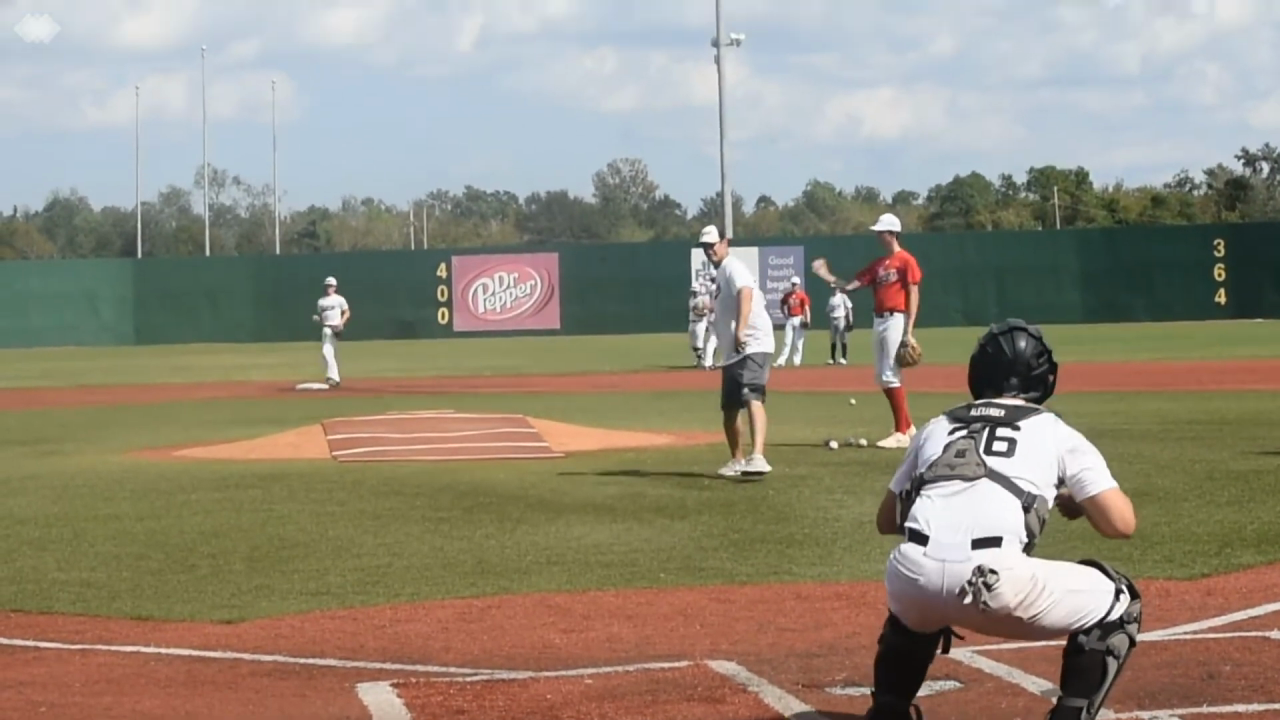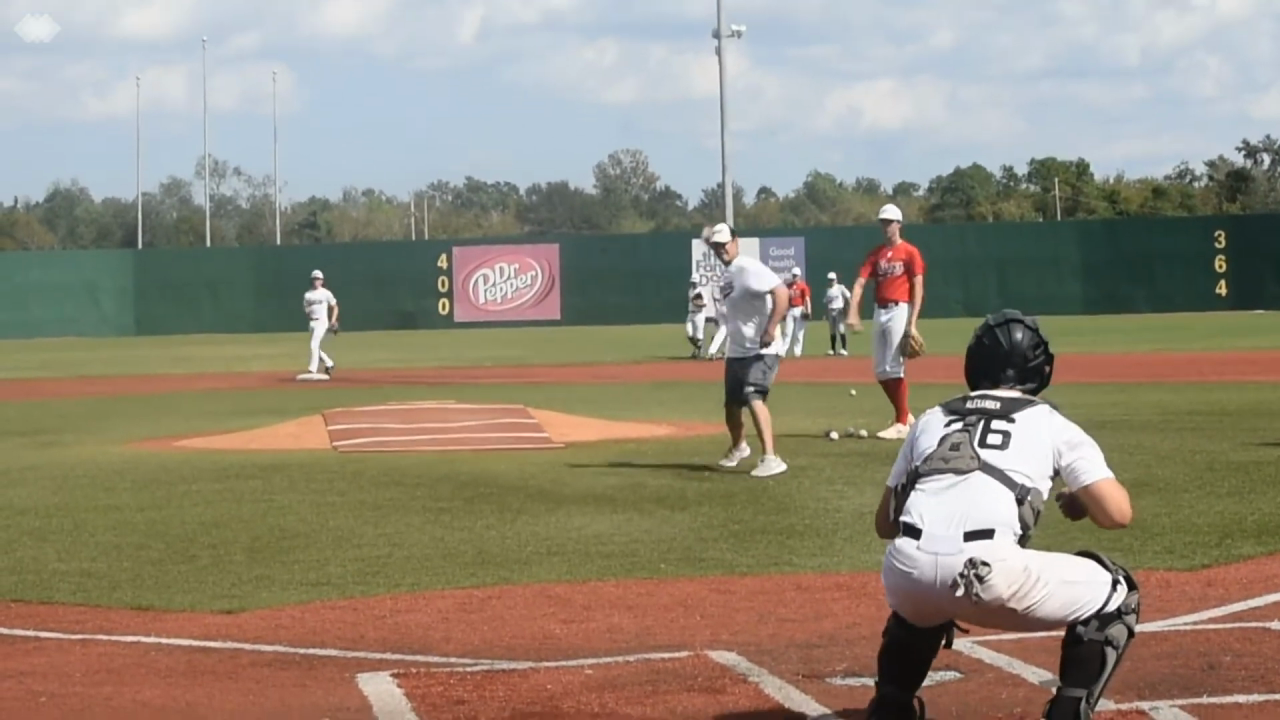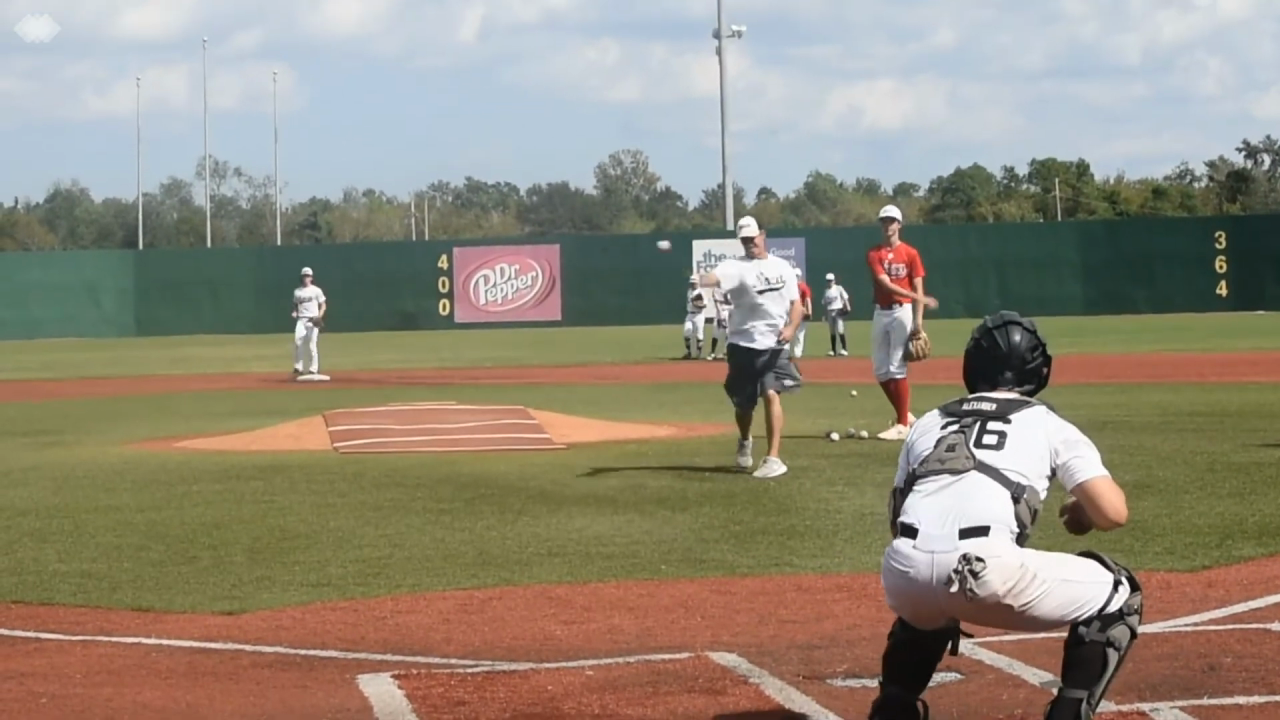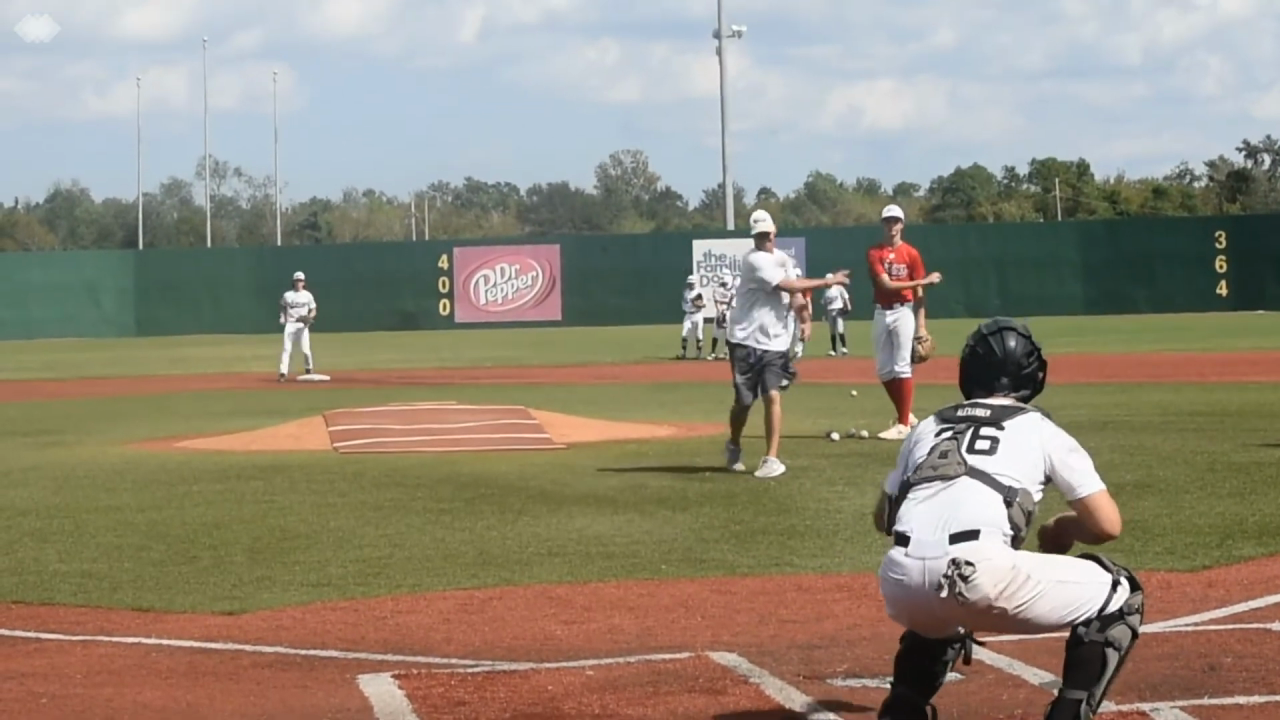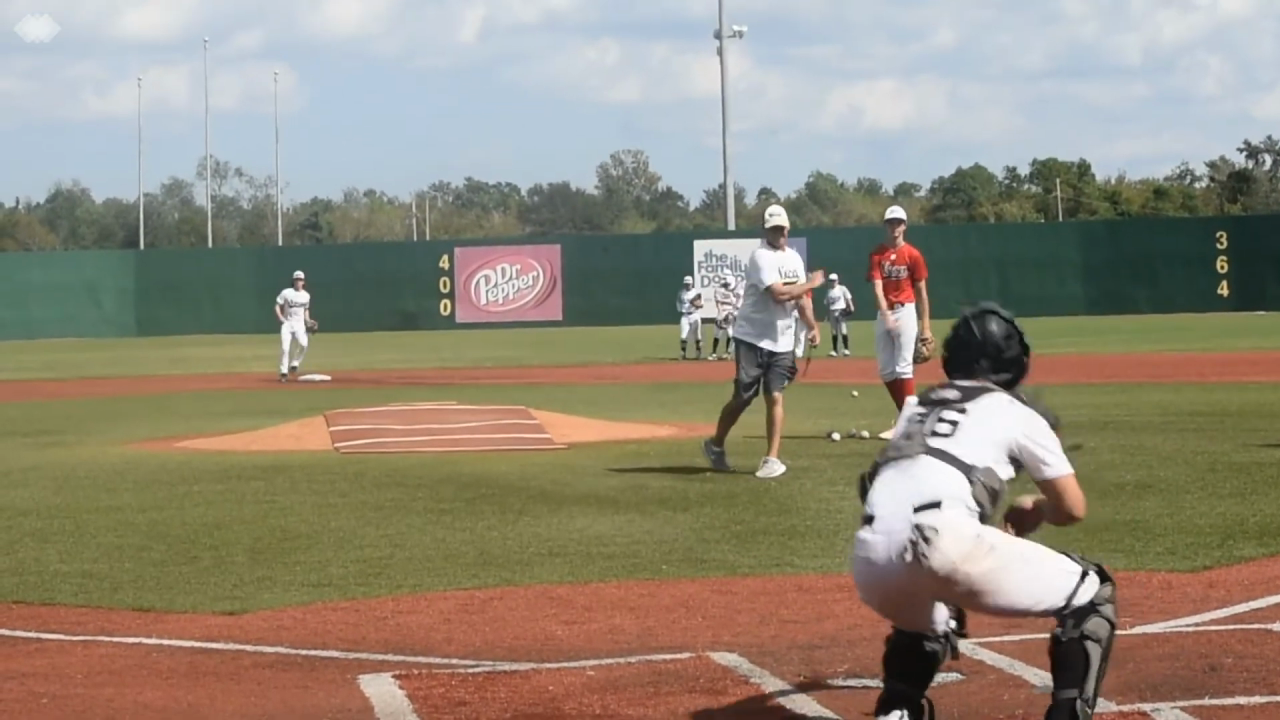
dt=0.2s
person 1, frame 1
left shoulder: (937, 427)
right shoulder: (1058, 432)
left elbow: (886, 521)
right elbow: (1121, 524)
right wrist: (1080, 501)
left hip: (911, 575)
right hip: (991, 580)
right knee: (1117, 605)
person 1, frame 2
left shoulder: (931, 419)
right shoulder: (1053, 424)
left elbow: (885, 523)
right elbow: (1117, 514)
right wrist: (1082, 500)
left hip: (903, 571)
right hip: (986, 573)
right knee: (1115, 596)
person 1, frame 3
left shoulder: (929, 422)
right shoulder: (1050, 424)
right elbow: (1112, 514)
right wrist: (1081, 509)
left hip: (901, 572)
right hip: (983, 572)
left knee: (926, 612)
right knee: (1118, 597)
person 1, frame 4
left shoulder: (926, 428)
right shoulder: (1045, 432)
left elbow: (883, 518)
right elbow: (1107, 525)
right wrist: (1066, 528)
left hip: (899, 582)
right hip: (977, 576)
left knee: (934, 622)
right knee: (1119, 598)
person 1, frame 5
left shoulder: (917, 405)
right shoulder: (1018, 413)
right elbow: (1071, 507)
right wrist: (1033, 511)
left hip: (870, 560)
right hip: (942, 542)
left knee: (924, 623)
right knee: (1089, 592)
person 2, frame 1
left shoulder: (732, 267)
right shoulder: (721, 274)
left elbow: (746, 293)
left wrist: (740, 329)
right wrist: (713, 310)
left hip: (754, 346)
right hip: (732, 352)
left knee: (751, 398)
right knee: (729, 409)
left ankle: (757, 457)
right ankle: (737, 460)
person 2, frame 2
left shoulder: (749, 267)
right shoulder: (728, 272)
left elbow: (781, 292)
left wrist: (772, 328)
right wrist: (708, 242)
left hip: (761, 349)
right hip: (737, 350)
left knee: (754, 398)
right knee: (732, 405)
left ankle: (770, 457)
right ankle: (738, 447)
person 2, frame 3
left shoulder: (783, 267)
right shoulder: (736, 267)
left elbow: (796, 303)
right elbow: (708, 280)
left wrist: (791, 328)
right wrist: (710, 277)
left hip: (775, 346)
right hip: (743, 345)
left knee: (771, 394)
right knee: (744, 404)
left ankle: (773, 458)
right ankle: (745, 441)
person 2, frame 4
left shoulder: (782, 259)
right shoulder: (754, 260)
left elbow: (793, 294)
right elbow: (789, 286)
right wrist: (827, 282)
left hip: (776, 343)
right hip: (746, 342)
left knee: (772, 396)
right knee: (743, 400)
left ankle: (771, 459)
right ankle: (734, 445)
person 2, frame 5
left shoulder: (795, 258)
right shoulder: (761, 256)
left elbow: (800, 296)
right elbow: (779, 293)
left wrist: (812, 326)
right wrist: (811, 283)
left hip: (783, 343)
right hip: (752, 340)
left knee: (775, 397)
right knee: (742, 397)
left ankle: (772, 458)
right ankle: (716, 445)
person 3, frame 1
left shoulder: (906, 260)
right shoulder: (877, 263)
left elbow: (913, 297)
right elbow: (852, 285)
left wrist: (909, 331)
right wrist: (828, 277)
left hip: (896, 321)
right hip: (879, 321)
left knee: (891, 375)
right knee: (885, 376)
left ankle: (902, 433)
right ankle: (906, 426)
person 3, frame 2
left shoulder: (910, 252)
right shoulder: (875, 253)
left elbow: (917, 289)
right elbow: (860, 281)
left wrist: (912, 323)
right wrist: (853, 311)
left hip: (899, 312)
right hip: (879, 312)
left knee: (894, 367)
right knee: (880, 369)
left ankle: (902, 423)
right ankle: (904, 415)
person 3, frame 3
left shoulder: (910, 253)
right shoulder: (874, 253)
left elbow: (918, 289)
right elbow: (885, 284)
left wrist: (918, 323)
right wrist: (917, 297)
left hip: (902, 313)
right hip: (881, 313)
left knee: (897, 368)
right knee: (880, 370)
left ankle: (902, 424)
right ankle: (904, 415)
person 3, frame 4
left shoulder: (911, 254)
right shoulder: (874, 252)
left elbow: (918, 293)
right elbow: (886, 284)
left wrist: (921, 325)
right wrist: (923, 281)
left hip: (904, 312)
right hip: (881, 313)
left knee: (902, 367)
right knee: (883, 370)
left ankle: (903, 423)
right ankle: (905, 415)
person 3, frame 5
left shoulder: (913, 254)
right shoulder: (876, 254)
left elbow: (921, 292)
right elbow: (877, 289)
left wrist: (925, 327)
right wrist: (886, 316)
left hip: (905, 312)
right hip: (883, 314)
left knee: (903, 368)
right knee: (886, 371)
